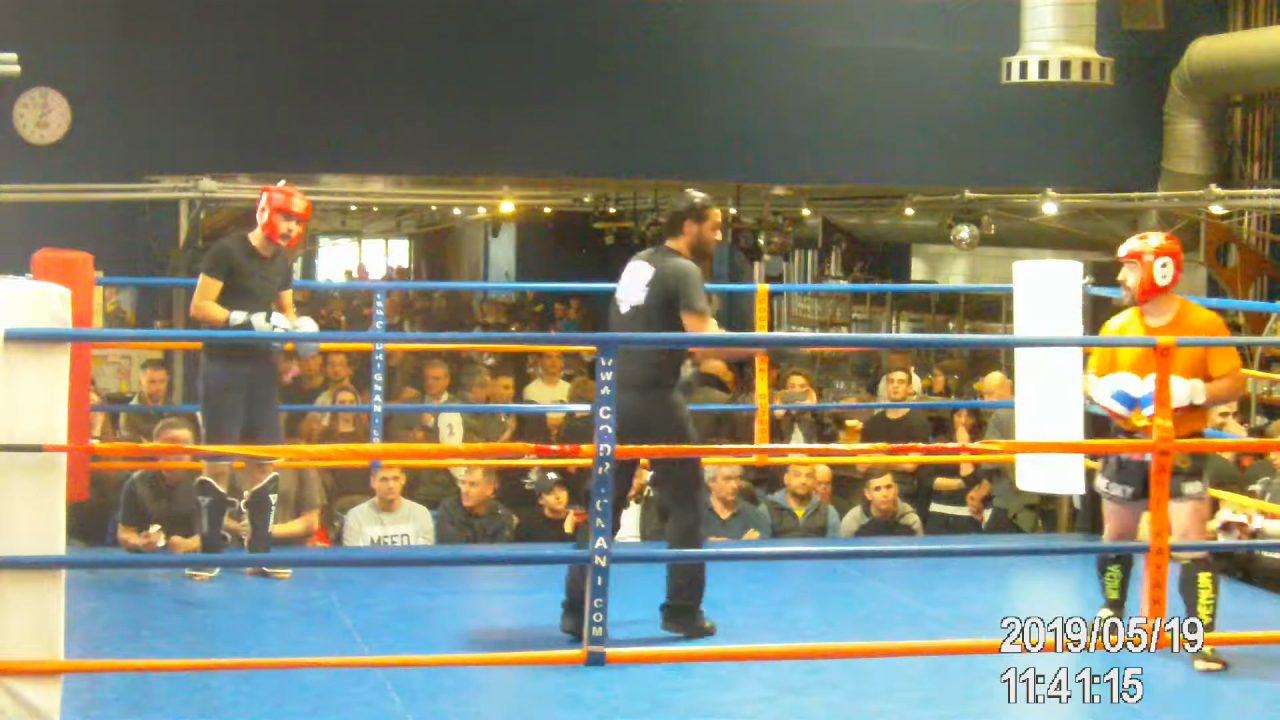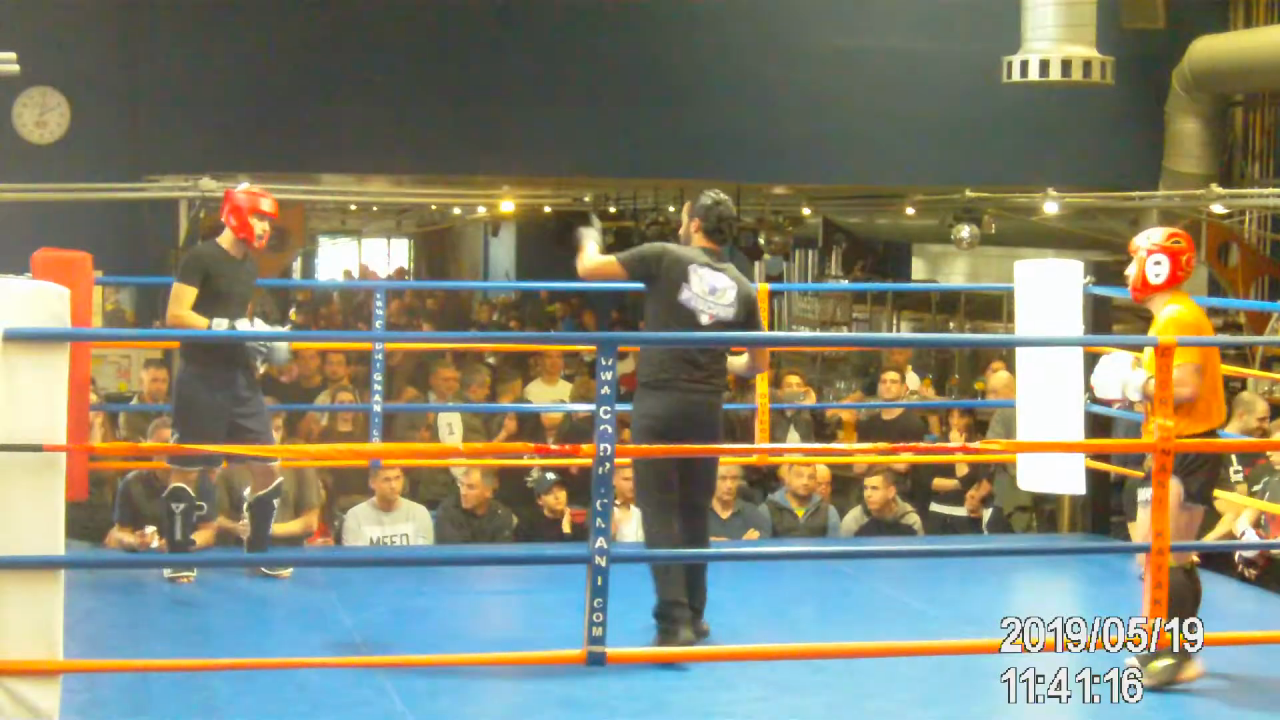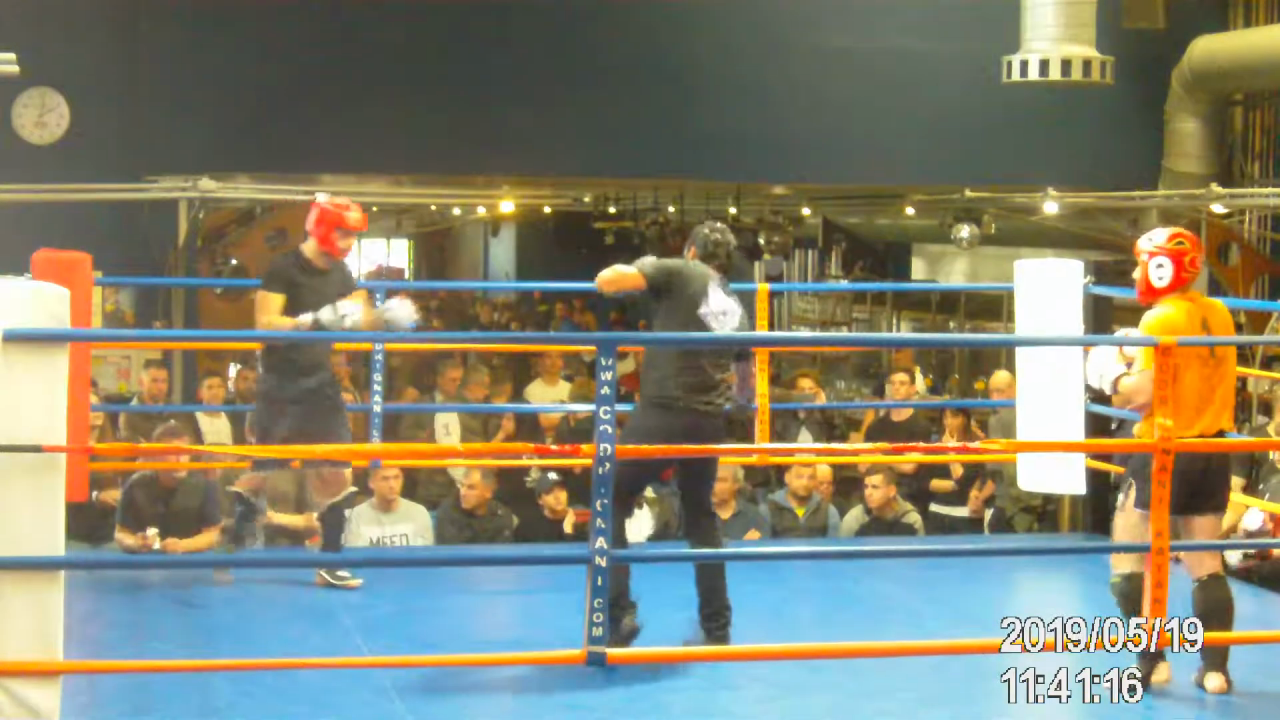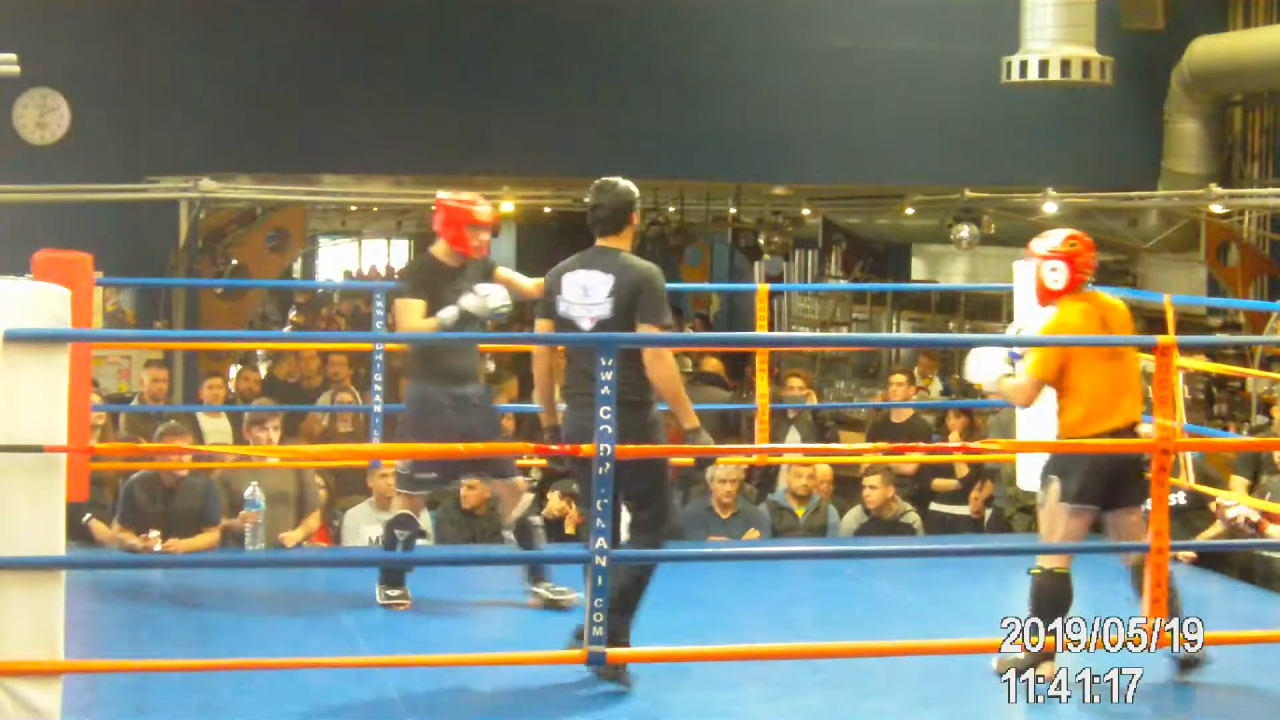
dt=0.7s
person 1, frame 1
left shoulder: (638, 263)
right shoulder: (684, 273)
right elbow: (704, 336)
left hip: (615, 398)
right hip: (654, 402)
left knee: (604, 507)
right knee: (685, 505)
left ankle: (577, 611)
right ankle: (683, 611)
person 1, frame 2
left shoulder: (664, 257)
right shoulder: (742, 288)
left elbow: (587, 269)
right elbow: (758, 364)
left wrist: (589, 238)
left hip: (657, 401)
right hip: (705, 407)
left knee: (658, 510)
right knee: (695, 513)
left ankle: (674, 619)
right ankle: (689, 616)
person 1, frame 3
left shoulder: (676, 272)
right shoulder: (737, 312)
left elbow: (605, 282)
left wrist: (639, 269)
right wrist: (728, 397)
left hip: (658, 418)
right hip: (707, 426)
left knee: (610, 511)
right knee: (702, 524)
left ankle: (618, 615)
right ankle: (717, 625)
person 1, frame 4
left shoulder: (560, 275)
right shoulder: (642, 275)
left elbow: (542, 356)
right elbow: (656, 360)
left wrist: (550, 421)
right wrist: (690, 424)
left hip: (580, 420)
right hip: (631, 419)
right knee: (648, 531)
left ankle: (608, 648)
right ankle: (603, 634)
person 2, frame 1
left shoulder: (1204, 323)
right shoulder: (1116, 328)
left elbow: (1235, 382)
right elbow: (1093, 381)
left wrist: (1192, 392)
right wrist: (1106, 393)
left hip: (1181, 450)
right hip: (1127, 447)
left knee: (1192, 546)
right knee: (1115, 538)
left ankle: (1203, 641)
right ankle: (1114, 609)
person 2, frame 2
left shoulder: (1178, 316)
right shoulder: (1170, 316)
left elbow: (1187, 386)
left wrist: (1134, 386)
right wrist: (1134, 375)
left hip: (1186, 451)
right hip: (1177, 449)
right knee: (1174, 555)
left ankle: (1175, 655)
right ankle: (1169, 649)
person 2, frame 3
left shoulder: (1160, 318)
right shoulder: (1219, 314)
left elbow: (1146, 393)
left wrist: (1112, 376)
right wrist: (1141, 361)
right hip: (1212, 453)
left knee: (1127, 562)
right knee: (1207, 567)
left ankle: (1152, 661)
right ankle: (1215, 668)
person 2, frame 4
left shoulder: (1057, 324)
right shoulder: (1117, 310)
left elbow: (1025, 394)
left wrist: (994, 375)
left hip: (1082, 449)
right hip: (1126, 442)
left knee: (1053, 557)
right knee: (1140, 549)
left ankle: (1039, 653)
person 3, frame 1
left shoulder: (283, 261)
right shoulder: (228, 250)
right elbow: (199, 307)
left wrist: (298, 330)
right wrist: (247, 320)
left hip: (262, 367)
right hip: (224, 366)
left knee: (264, 460)
right knee: (219, 462)
left ankle: (260, 551)
right ankle: (208, 551)
person 3, frame 2
left shoulder: (248, 263)
right shoulder: (201, 257)
right elbow: (175, 316)
left wrist: (261, 338)
right wrist: (229, 328)
left hip: (241, 376)
right hip: (202, 377)
left knee: (267, 466)
right knee: (187, 468)
left ankle: (258, 551)
right ankle: (178, 555)
person 3, frame 3
left shoulder: (339, 271)
right shoulder: (283, 267)
left elbow: (361, 317)
right elbow: (266, 325)
left wrist: (388, 315)
right wrist: (319, 319)
left hip: (321, 381)
right hip: (282, 382)
left knee: (337, 474)
right knee: (263, 473)
left ankle: (330, 563)
right ankle: (231, 548)
person 3, frame 4
left shoulder: (477, 263)
right shoulder: (418, 271)
left elbow: (528, 288)
right elbow: (408, 330)
right wrist: (459, 313)
left hip: (472, 389)
right hip: (432, 391)
left knee: (511, 485)
right knee: (414, 492)
left ankle: (539, 582)
right ankle: (390, 581)
